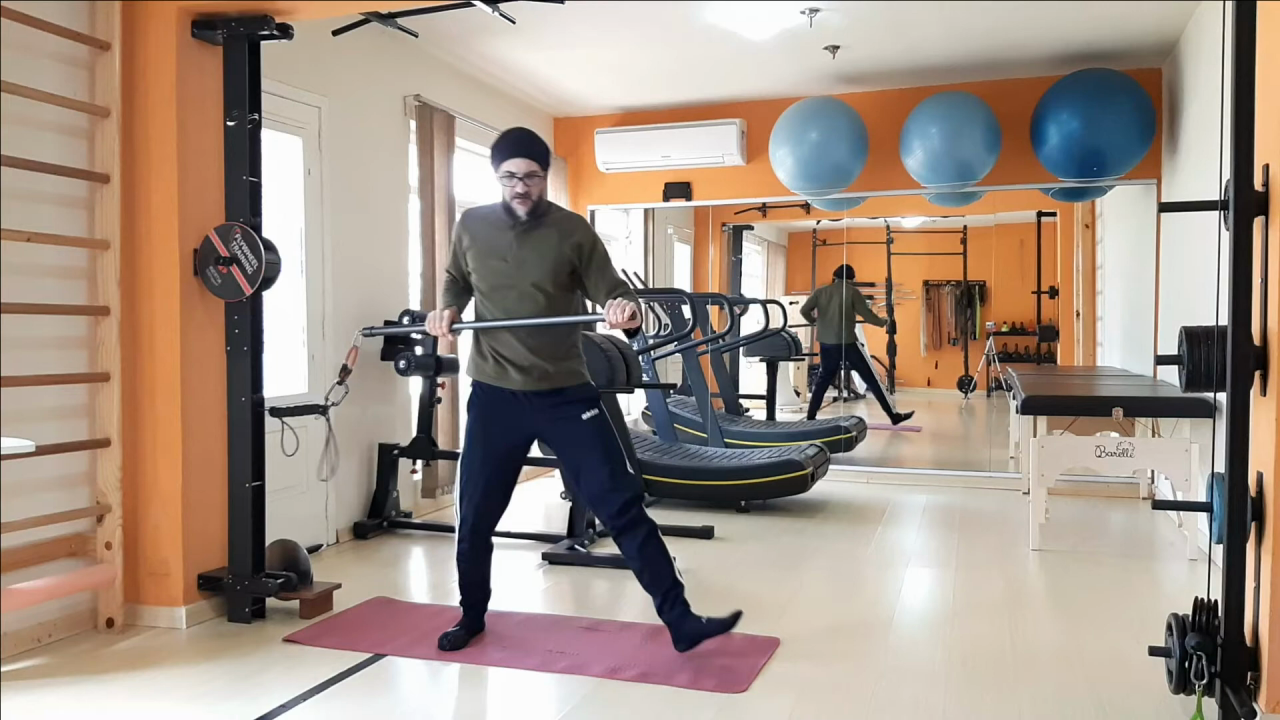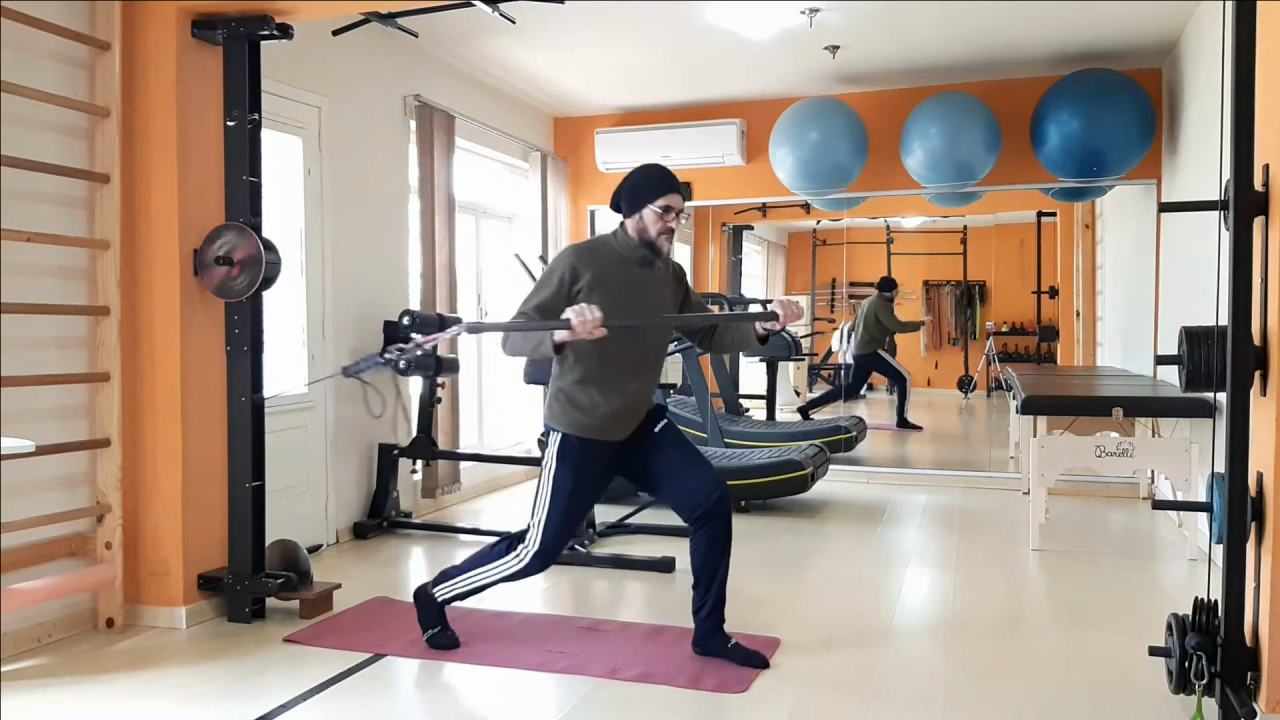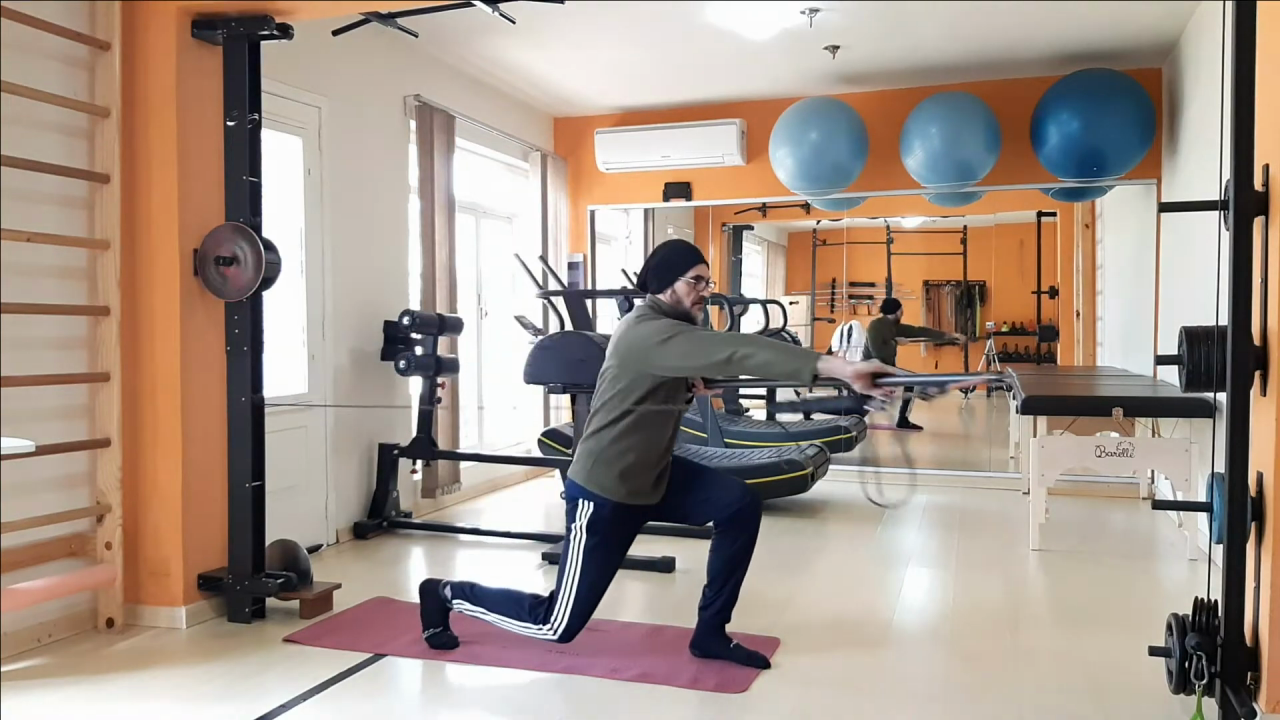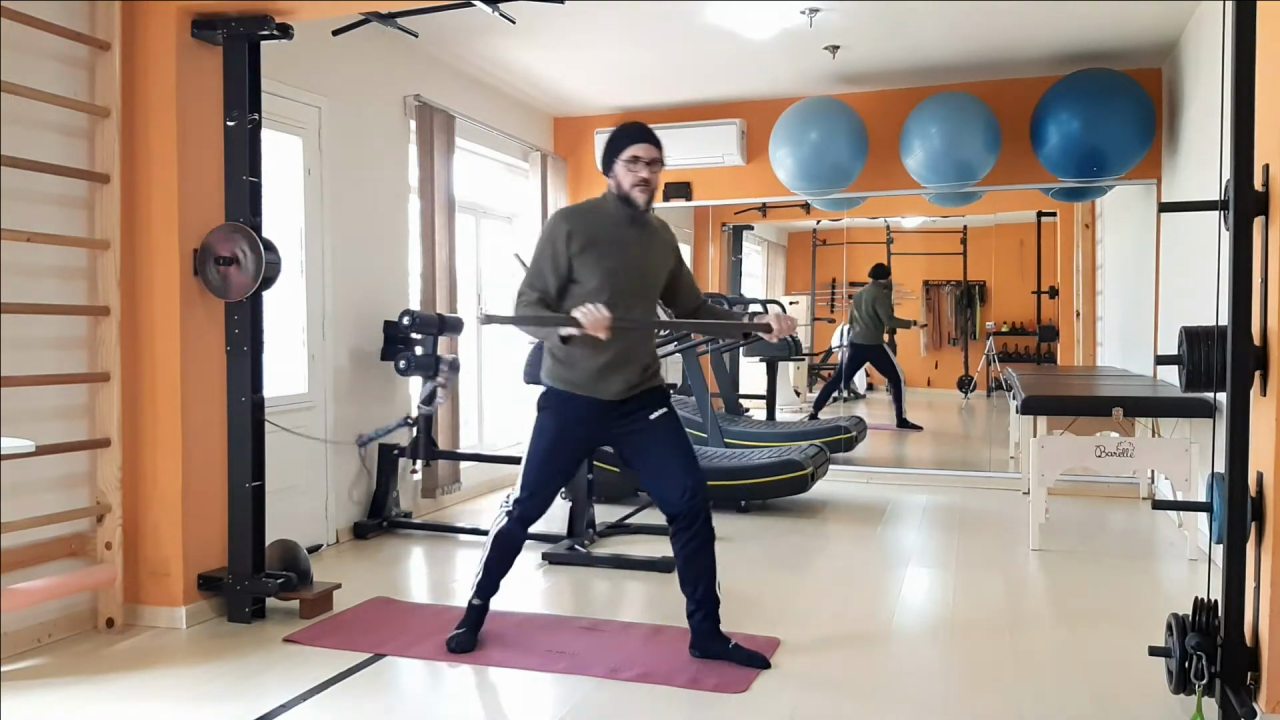
dt=1s
person 1, frame 1
left shoulder: (573, 231)
right shoulder: (471, 225)
left elbow: (612, 291)
right elbow: (456, 279)
left wrist: (626, 312)
right wrist: (447, 309)
left hip: (565, 392)
right hip: (494, 393)
left knee: (621, 504)
right knee: (475, 514)
left ankle: (681, 622)
right ankle: (472, 615)
person 1, frame 2
left shoulder: (670, 274)
right shoulder: (580, 261)
left elbow: (709, 335)
right elbow: (514, 336)
left wrist: (763, 327)
right wrist: (564, 334)
left hip: (641, 423)
right hip: (580, 429)
left knee: (711, 502)
right knee: (537, 551)
left ankle: (710, 633)
right ankle: (434, 594)
person 1, frame 3
left shoulder: (660, 327)
right shoulder: (648, 333)
right elbow: (731, 351)
left wrist: (688, 387)
right wrist: (834, 365)
left hip: (651, 473)
right hip: (602, 490)
left knee: (741, 507)
right knee: (558, 624)
left ankle: (710, 634)
right ankle: (446, 594)
person 1, frame 4
left shoulder: (661, 237)
right shoulder: (569, 225)
left elbow: (692, 311)
right elbow: (526, 309)
left wrist: (754, 322)
right wrist: (571, 322)
left hip: (642, 397)
right hip: (571, 397)
left knee: (690, 506)
right knee: (524, 508)
left ankle: (707, 635)
right ankle: (477, 609)
